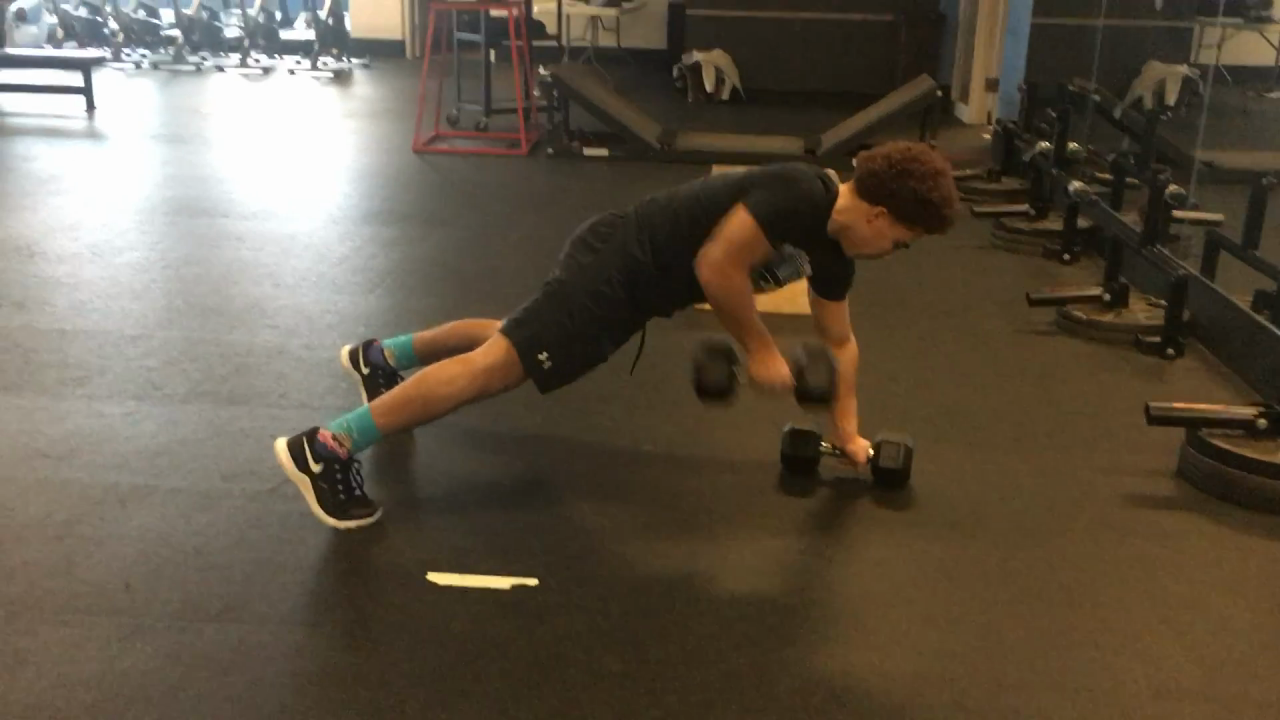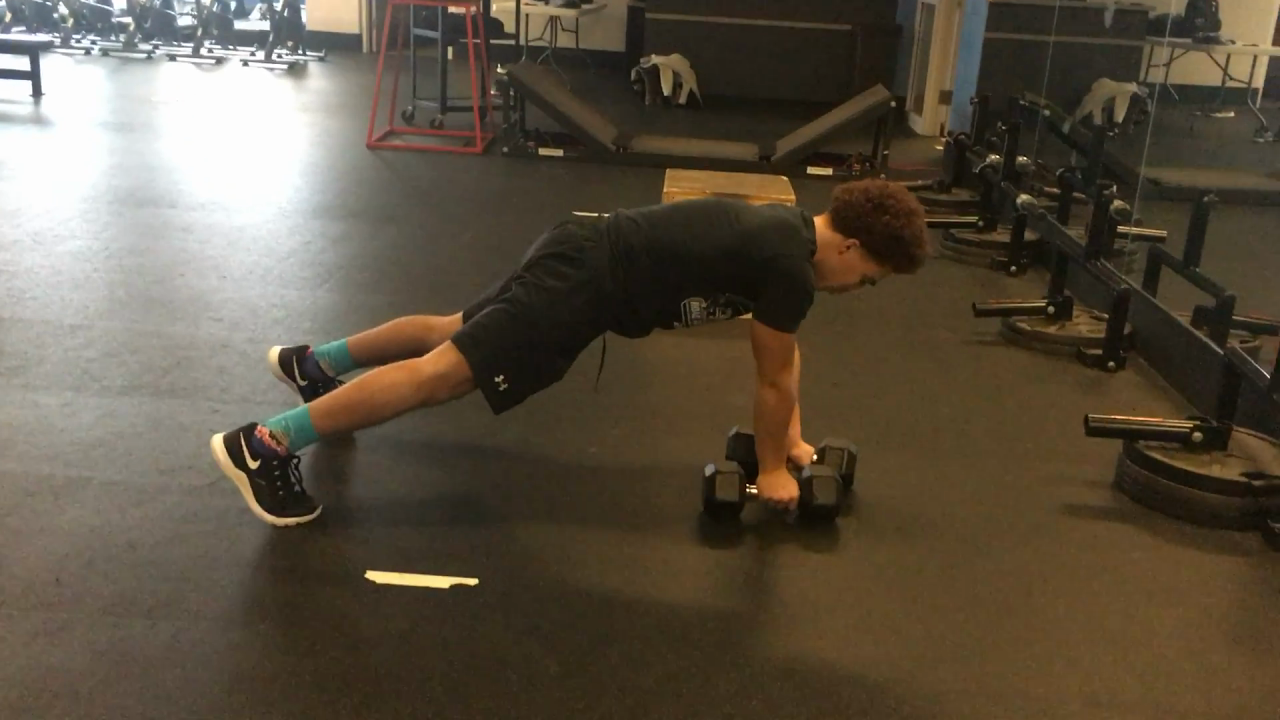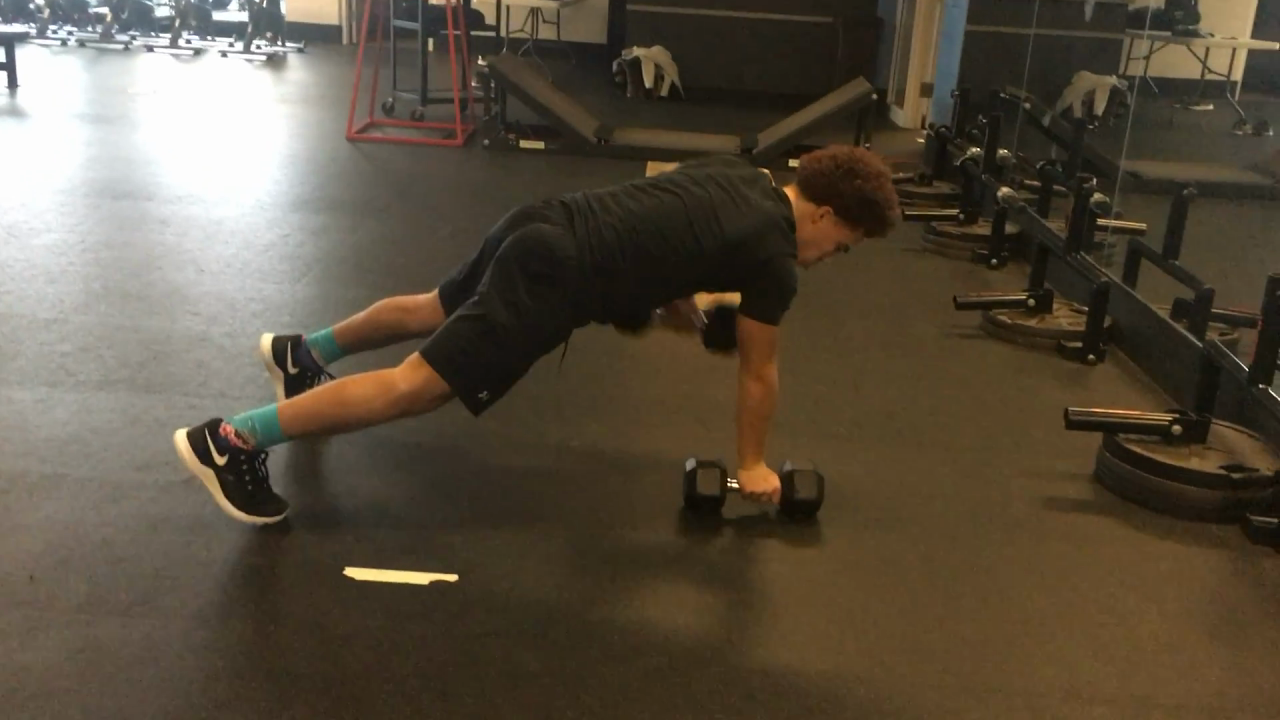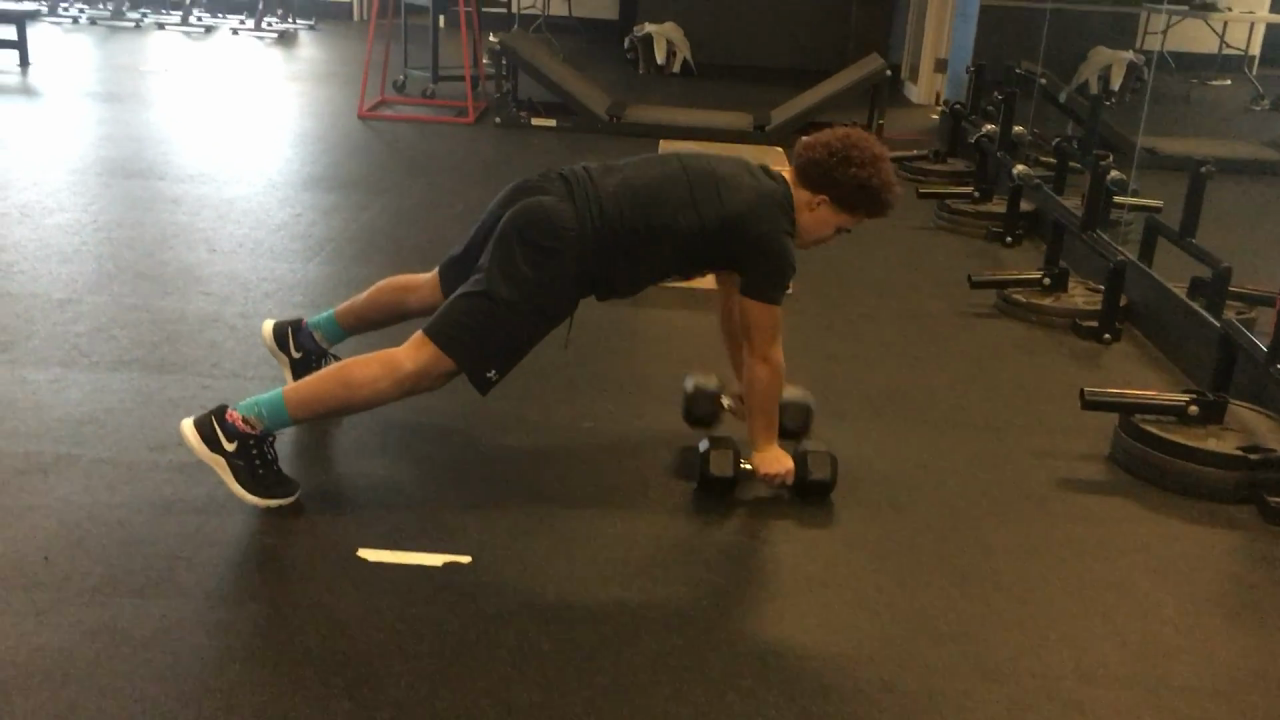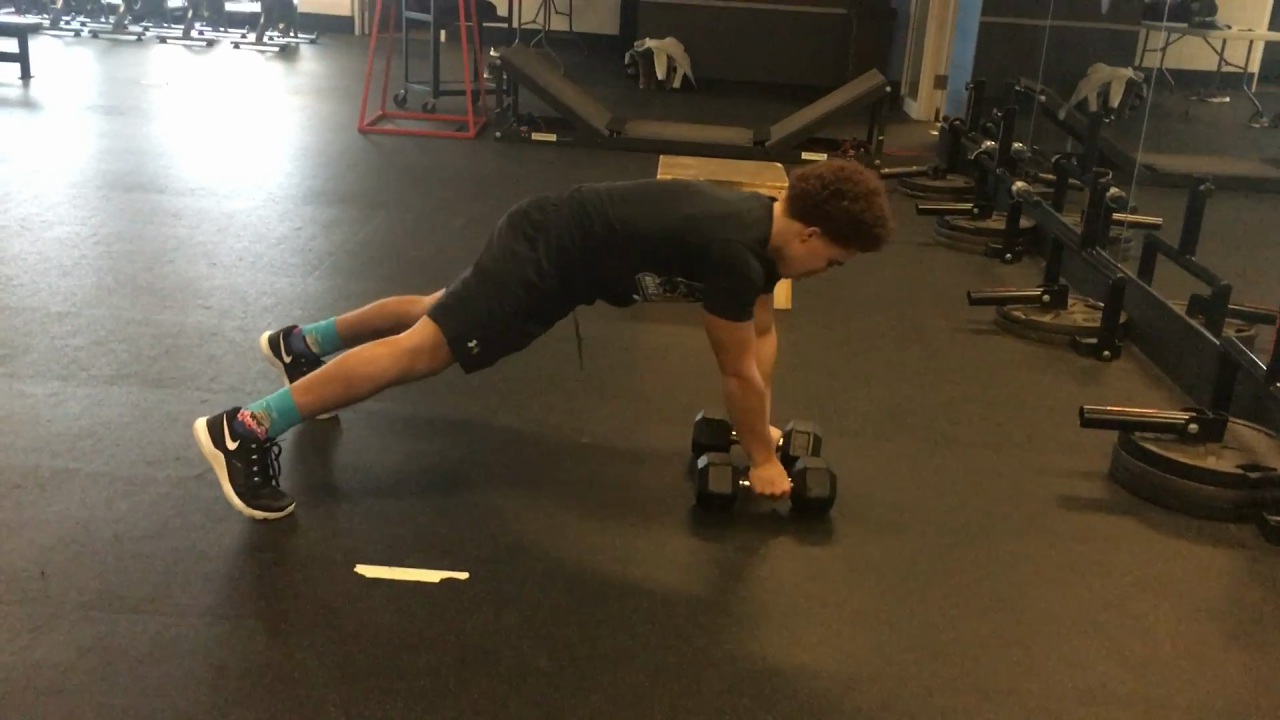
dt=0.7s
person 1, frame 1
left shoulder: (830, 247)
right shoulder: (798, 194)
left elbow: (837, 339)
right elbow: (715, 268)
left wrist: (848, 433)
right wrist: (760, 351)
left hip: (641, 283)
right hip: (619, 261)
left knee: (513, 333)
right knee: (498, 364)
left ankle: (381, 355)
right ankle: (325, 448)
person 1, frame 2
left shoulder: (787, 233)
right shoulder: (792, 268)
left elbow: (779, 363)
right elbow: (774, 382)
left wrist: (793, 438)
right wrist: (771, 469)
left hip: (580, 255)
right hip: (584, 282)
left knee: (451, 330)
right knee: (443, 373)
left ankle: (309, 362)
right ankle: (263, 445)
person 1, frame 3
left shoulder: (742, 174)
right shoulder: (774, 258)
right elbow: (759, 375)
left wrist: (675, 300)
right wrist: (751, 466)
left hip: (541, 225)
right hip: (554, 277)
left knee: (432, 313)
right knee: (417, 385)
left ankle: (300, 352)
right ankle: (230, 441)
person 1, frame 4
left shoulder: (748, 183)
right shoulder: (771, 236)
left elbow: (729, 294)
right elbow: (765, 353)
left wrist: (741, 389)
right wrist: (764, 444)
left hip: (540, 200)
right hip: (553, 251)
left knee: (435, 290)
right knee: (423, 360)
left ankle: (304, 334)
right ankle: (237, 425)
person 1, frame 5
left shoulder: (763, 225)
right shoulder: (732, 249)
left elbow: (762, 332)
right elbow: (738, 370)
left wrist: (761, 424)
right wrist: (762, 461)
left hip: (557, 242)
right hip: (548, 246)
left knee: (438, 310)
right knee: (424, 347)
left ankle: (302, 344)
right ankle: (245, 430)
